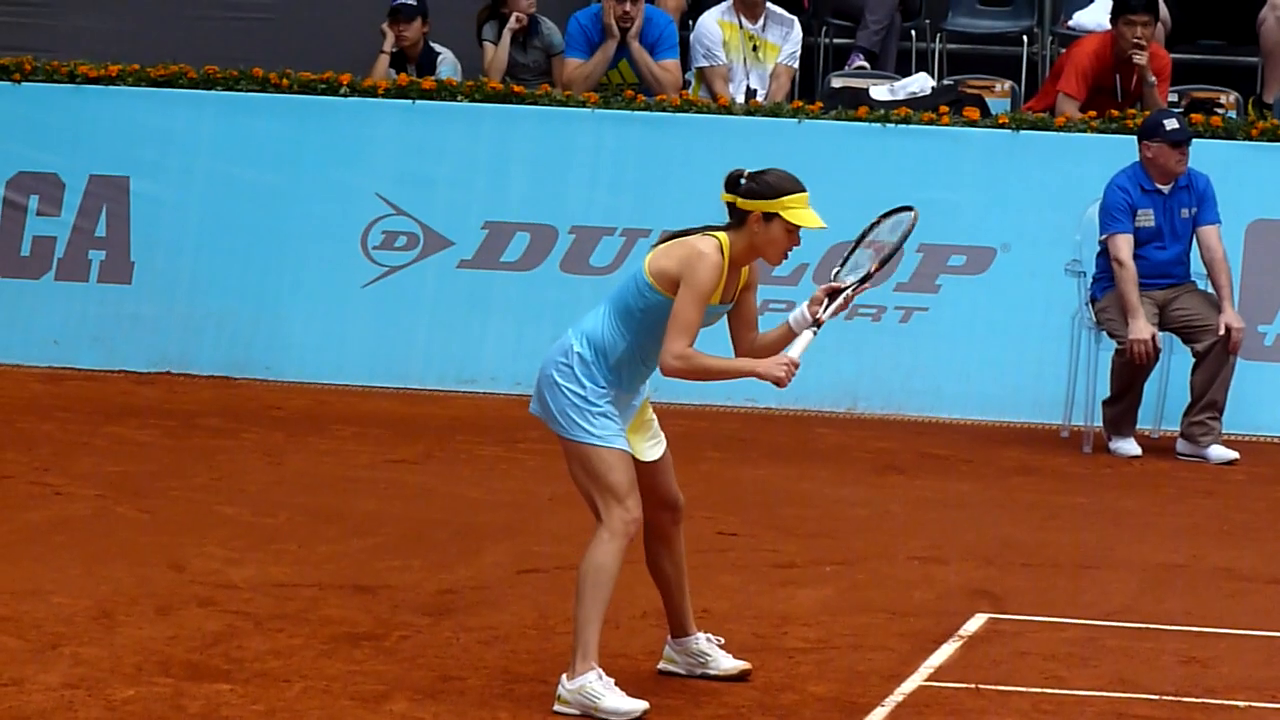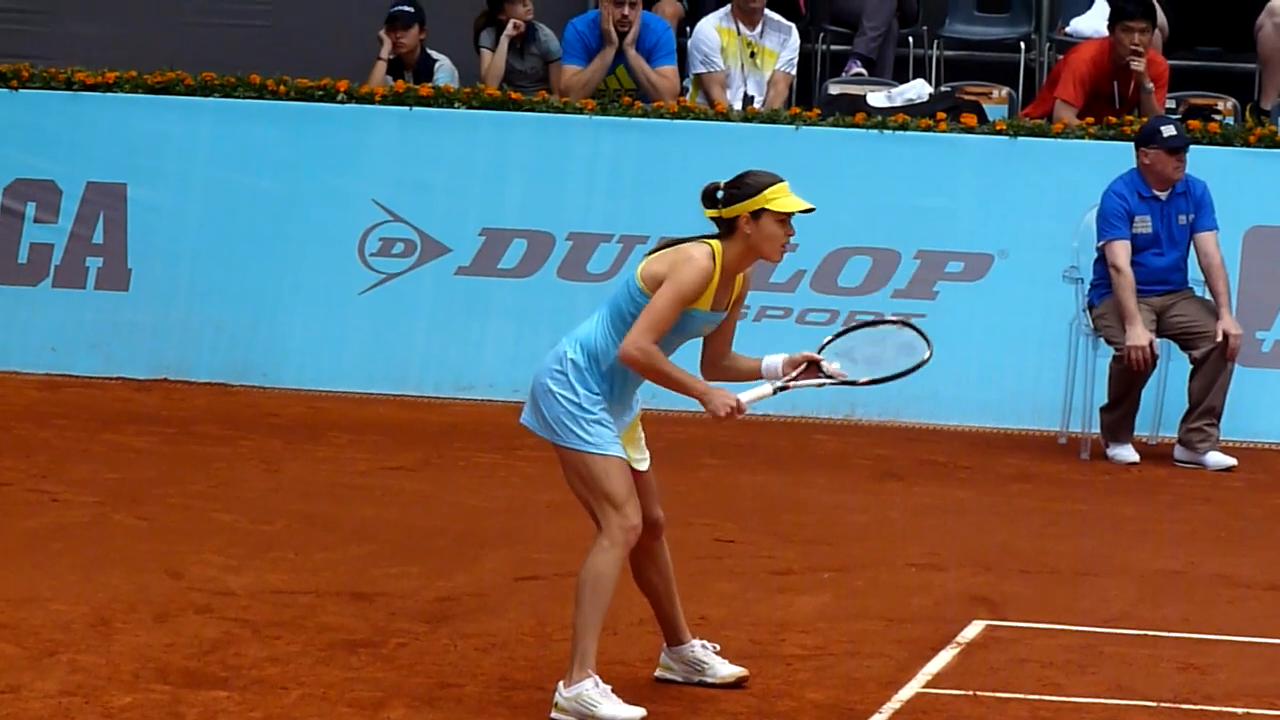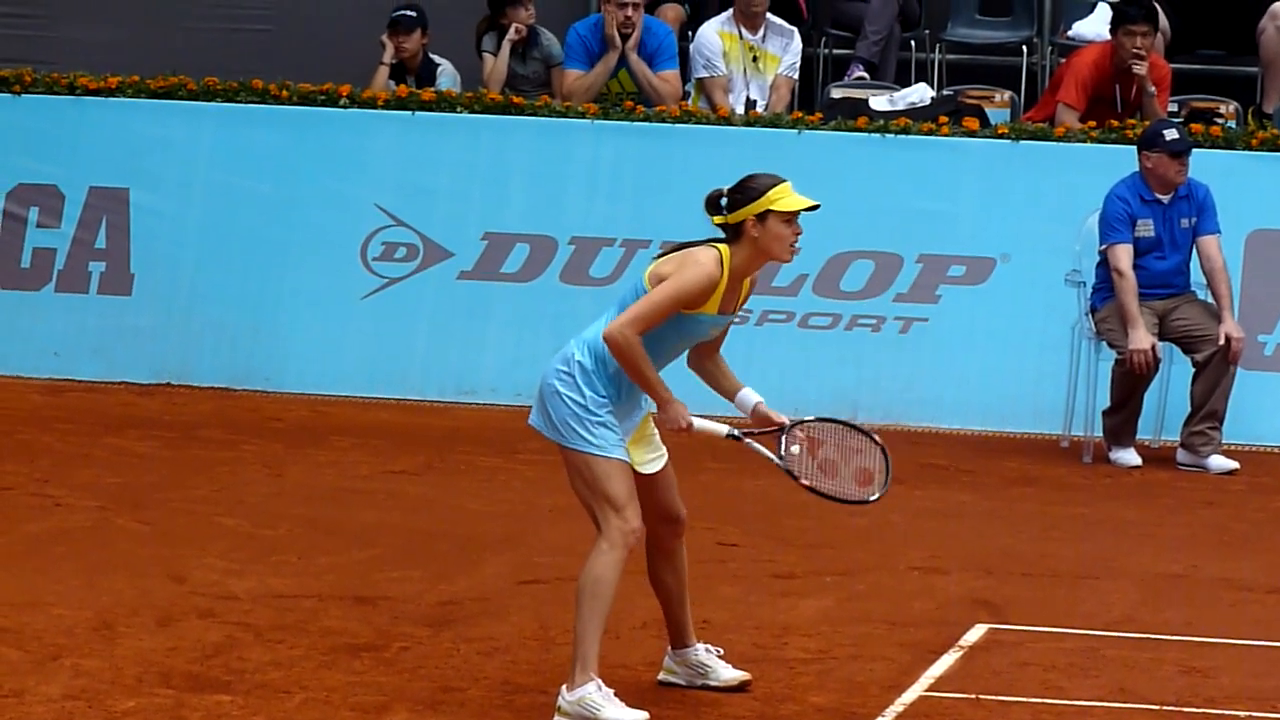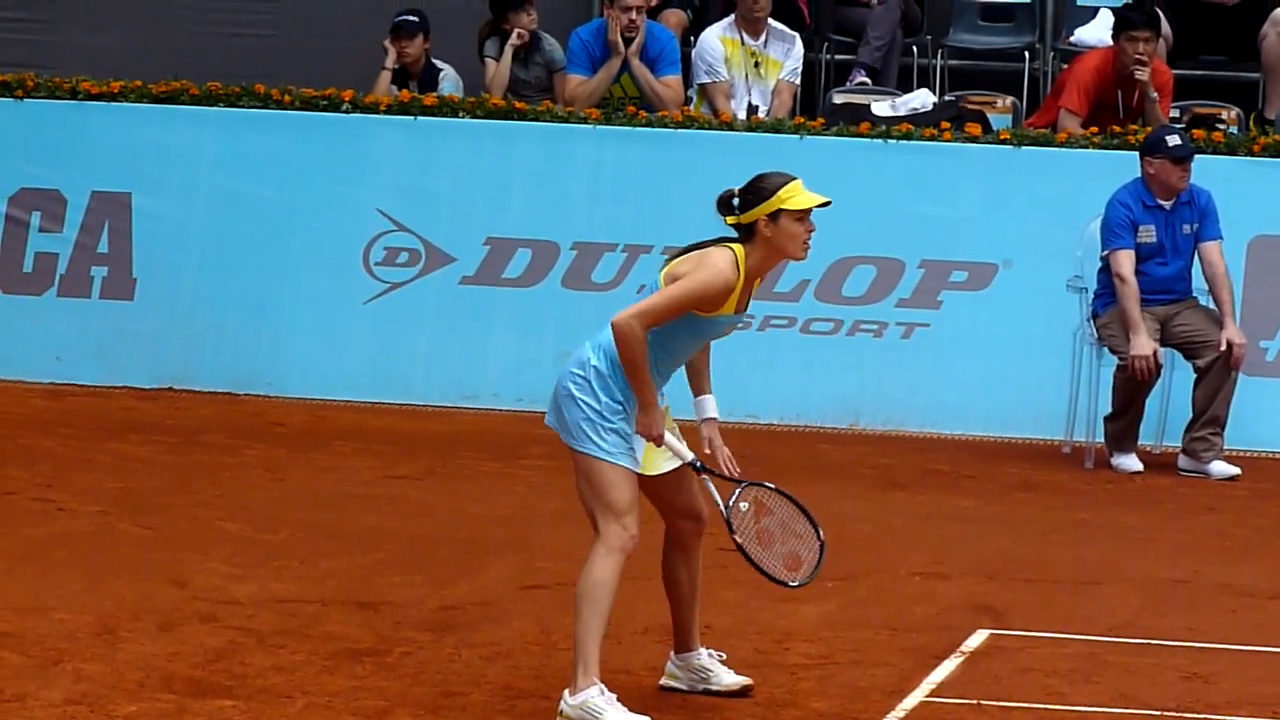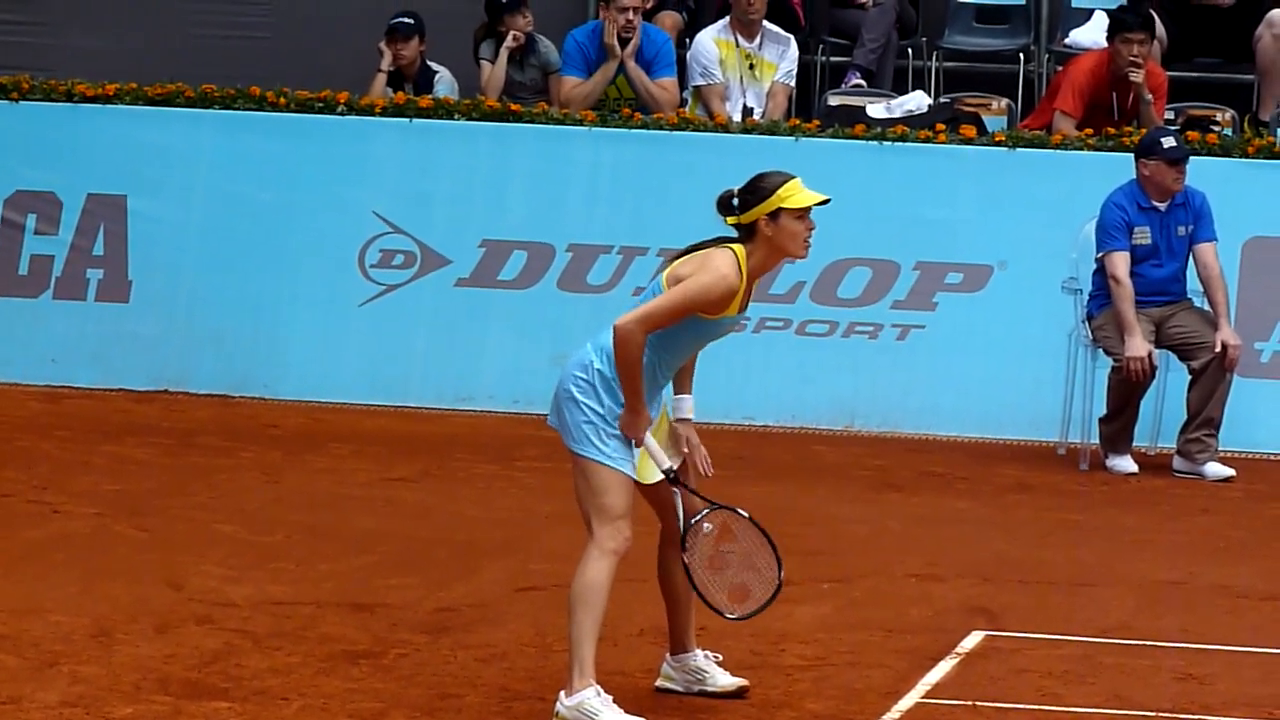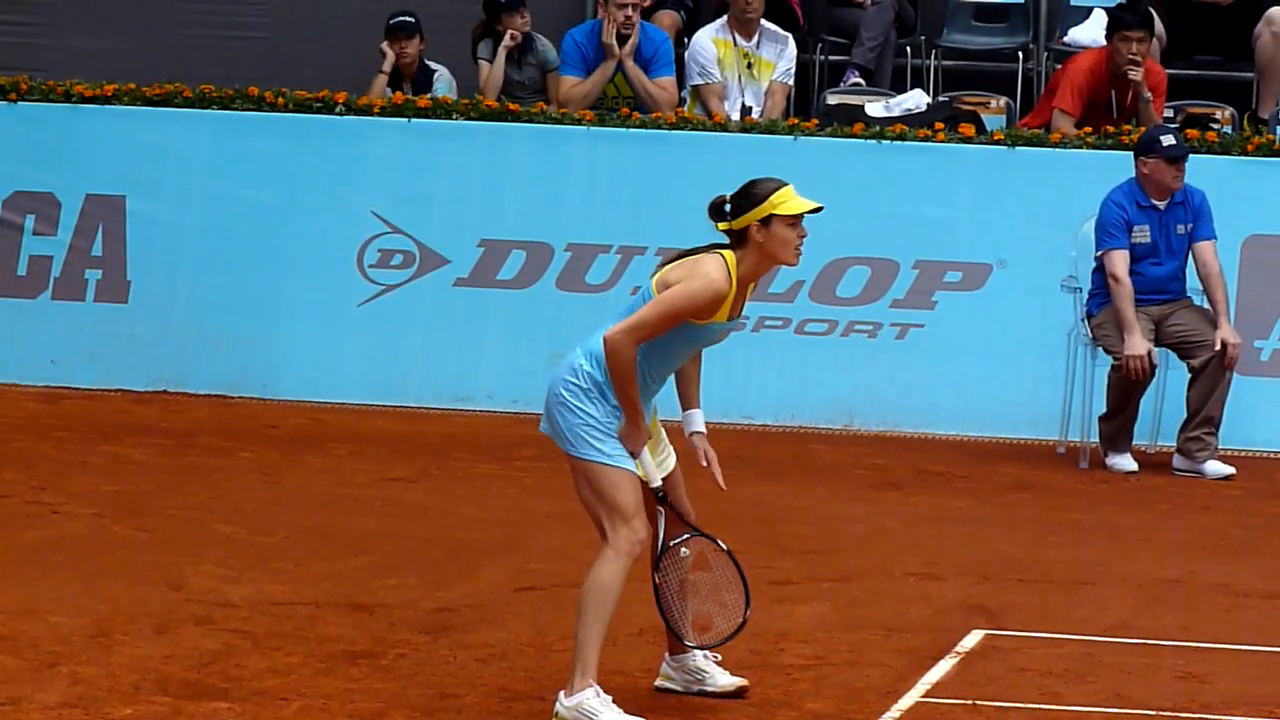
dt=0.2s
person 1, frame 1
left shoulder: (742, 268)
right shoulder: (704, 257)
left elbow: (748, 347)
right elbow: (675, 360)
left wrist: (805, 316)
right wrist: (758, 368)
left hip: (622, 388)
right hip: (581, 379)
left knee: (666, 511)
right knee: (622, 517)
left ankle: (685, 644)
person 1, frame 2
left shoulder: (736, 280)
right shoulder: (695, 263)
left elbow: (715, 363)
right elbow: (635, 350)
left wrist: (779, 365)
right wrist: (705, 394)
left hip: (613, 397)
right hip: (574, 387)
left knee: (650, 526)
right knee: (621, 526)
left ankle: (680, 653)
person 1, frame 3
left shoulder: (742, 280)
right shoulder: (706, 268)
left elbow: (704, 357)
right elbow: (617, 334)
left wrist: (750, 404)
right wrist: (666, 403)
left hip: (623, 400)
right hip: (583, 389)
left knee: (668, 522)
right knee: (622, 529)
left ankle: (683, 655)
person 1, frame 4
left shoulder: (749, 272)
right shoulder: (721, 270)
right elbow: (626, 323)
left wrist: (707, 414)
right wrist: (651, 406)
left hip: (635, 399)
right hip: (598, 392)
left knee: (689, 520)
right knee: (619, 535)
left ankle: (687, 659)
person 1, frame 5
left shoulder: (746, 268)
right shoulder: (724, 274)
right elbow: (628, 327)
left wrist: (682, 416)
right wrist: (636, 409)
left hip: (637, 399)
right hip: (600, 392)
left knee: (684, 522)
right knee: (611, 537)
left ankle: (683, 661)
person 1, frame 6
left shoulder: (743, 279)
right shoulder: (713, 280)
right elbow: (619, 338)
left wrist: (695, 427)
right wrist: (635, 420)
left hip: (625, 402)
right hip: (589, 394)
right knee: (626, 537)
left ankle: (682, 662)
person 2, frame 1
left shoulder: (1199, 184)
right shoulder: (1121, 188)
left elbow: (1213, 249)
right elbow: (1122, 259)
left wrist: (1228, 308)
right wrist: (1136, 319)
left hip: (1177, 288)
right hip: (1120, 289)
left knee: (1224, 332)
right knee: (1140, 344)
left ankle: (1198, 435)
right ankle: (1119, 431)
person 2, frame 2
left shoulder: (1196, 191)
right shoulder: (1119, 195)
left elbow: (1210, 256)
right elbow: (1119, 265)
left wrist: (1225, 314)
right wrist: (1134, 326)
left hip: (1175, 295)
right hip: (1118, 296)
left knee: (1222, 339)
right knee: (1138, 350)
left ankle: (1196, 442)
right ankle: (1117, 438)
person 2, frame 3
left shoulder: (1199, 195)
right shoulder: (1121, 198)
left elbow: (1213, 259)
right elbow: (1121, 269)
left wrist: (1228, 317)
right wrist: (1136, 329)
left hip: (1178, 299)
right hip: (1120, 300)
left knee: (1224, 343)
right knee: (1140, 354)
left ankle: (1199, 446)
right ankle: (1120, 440)
person 2, frame 4
left shoulder: (1200, 201)
right shoulder: (1123, 204)
left elbow: (1215, 265)
right elbow: (1123, 274)
left wrist: (1229, 323)
right wrist: (1138, 335)
left hip: (1179, 305)
right hip: (1121, 306)
left knee: (1226, 348)
right knee: (1141, 360)
left ankle: (1200, 451)
right ankle: (1121, 447)
person 2, frame 5
left shoulder: (1195, 202)
right shoulder: (1118, 206)
left elbow: (1209, 267)
right elbow: (1118, 276)
left wrist: (1224, 325)
right wrist: (1133, 336)
left hip: (1174, 306)
right hip: (1117, 307)
left knee: (1221, 350)
right knee: (1136, 361)
left ankle: (1195, 452)
right ankle: (1116, 448)
person 2, frame 6
left shoulder: (1195, 200)
right shoulder: (1117, 204)
left elbow: (1209, 265)
right elbow: (1118, 275)
left wrist: (1224, 323)
right wrist: (1132, 335)
left hip: (1174, 304)
right hip: (1116, 305)
left knee: (1220, 348)
right knee: (1136, 360)
left ankle: (1195, 451)
right ankle: (1116, 446)
